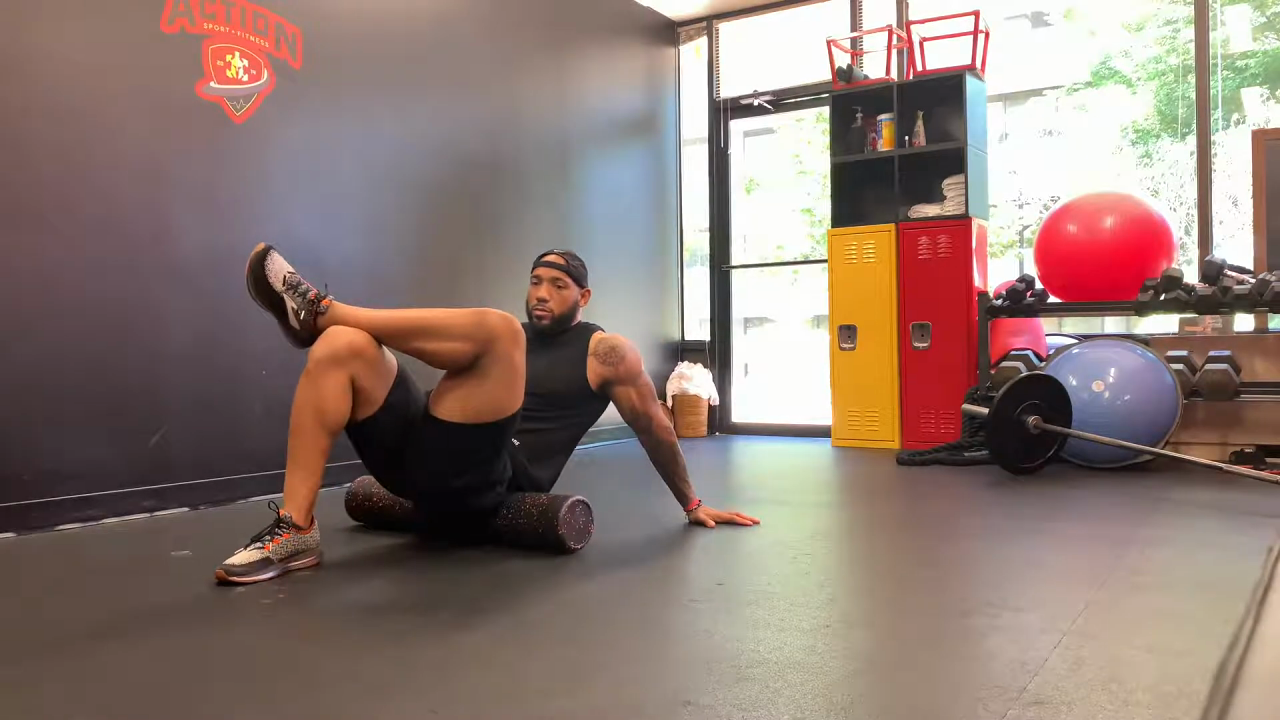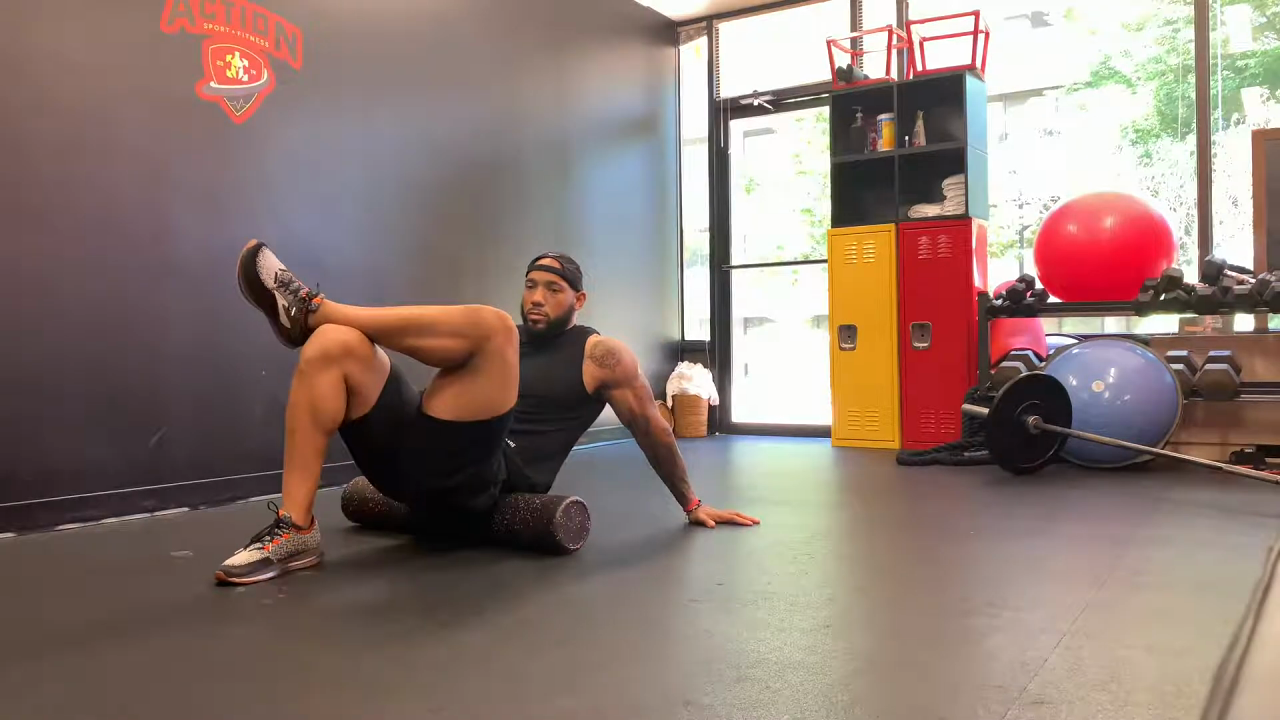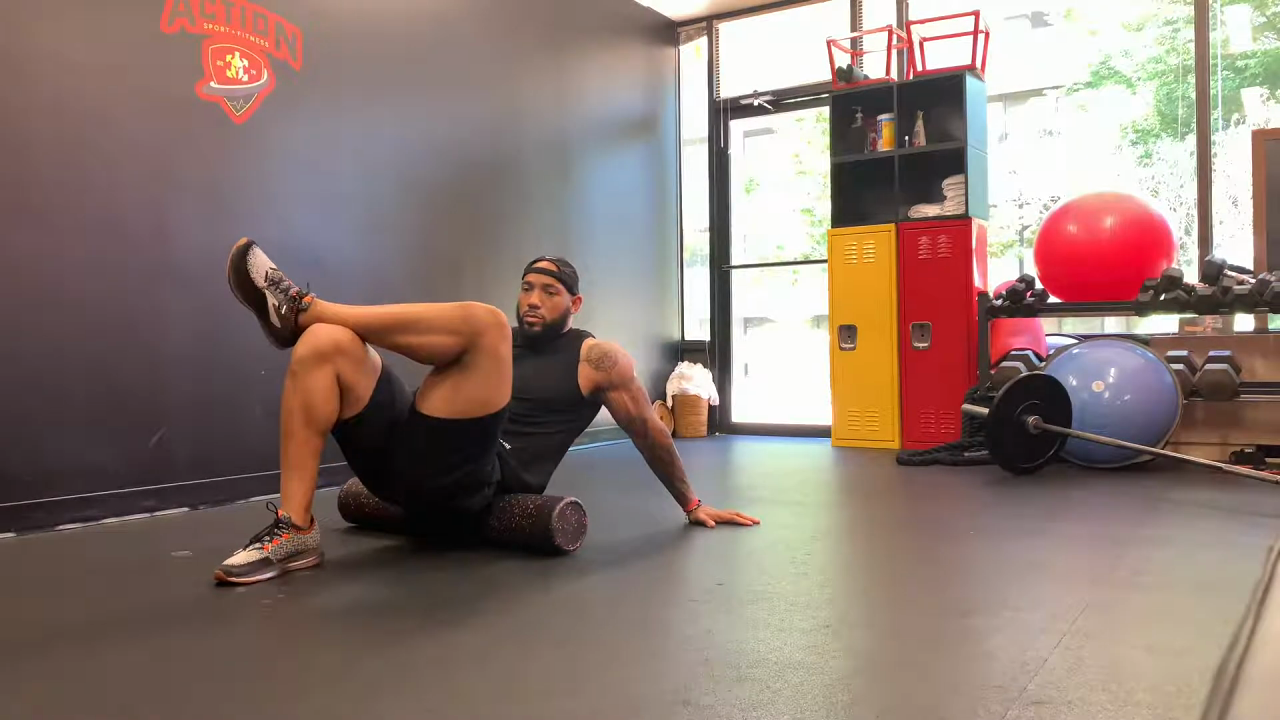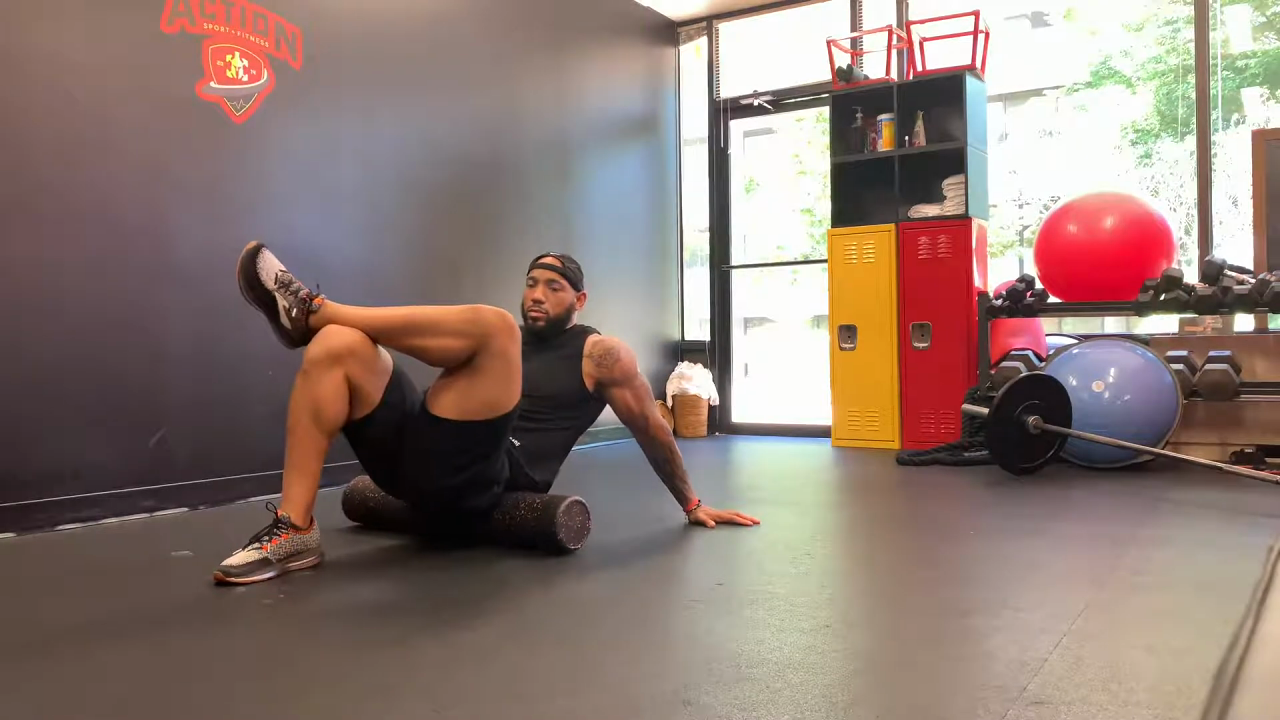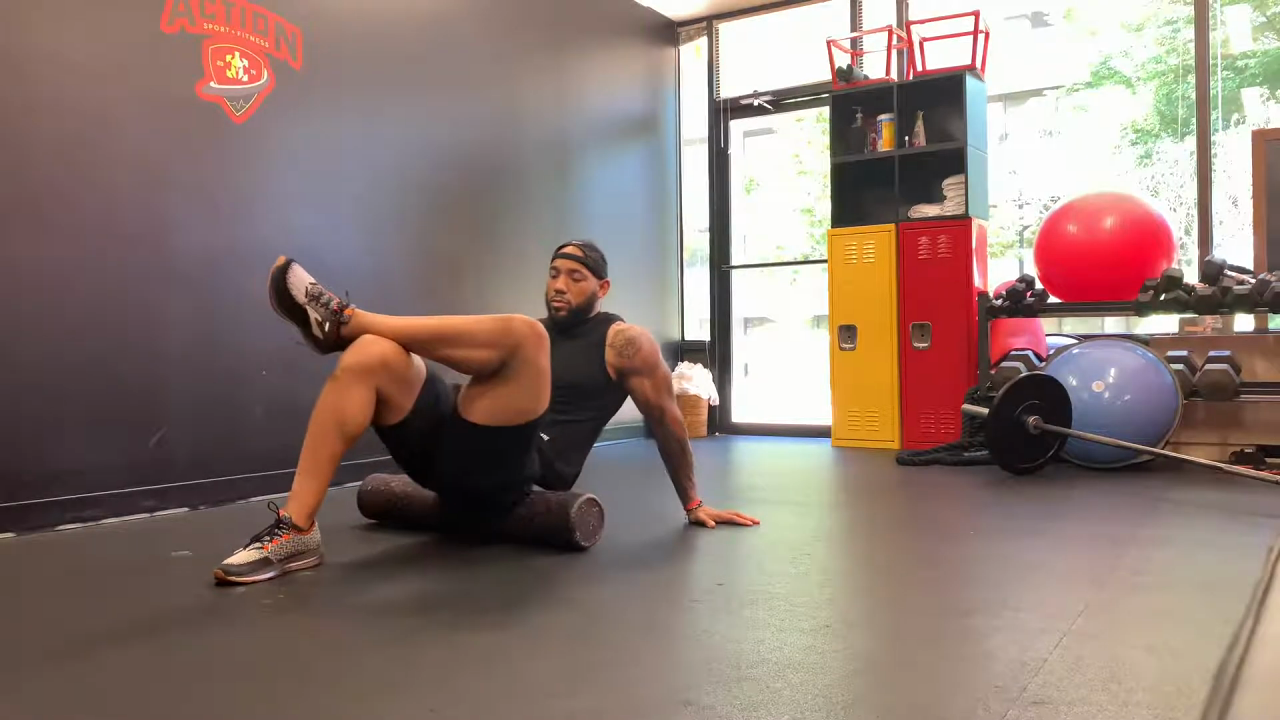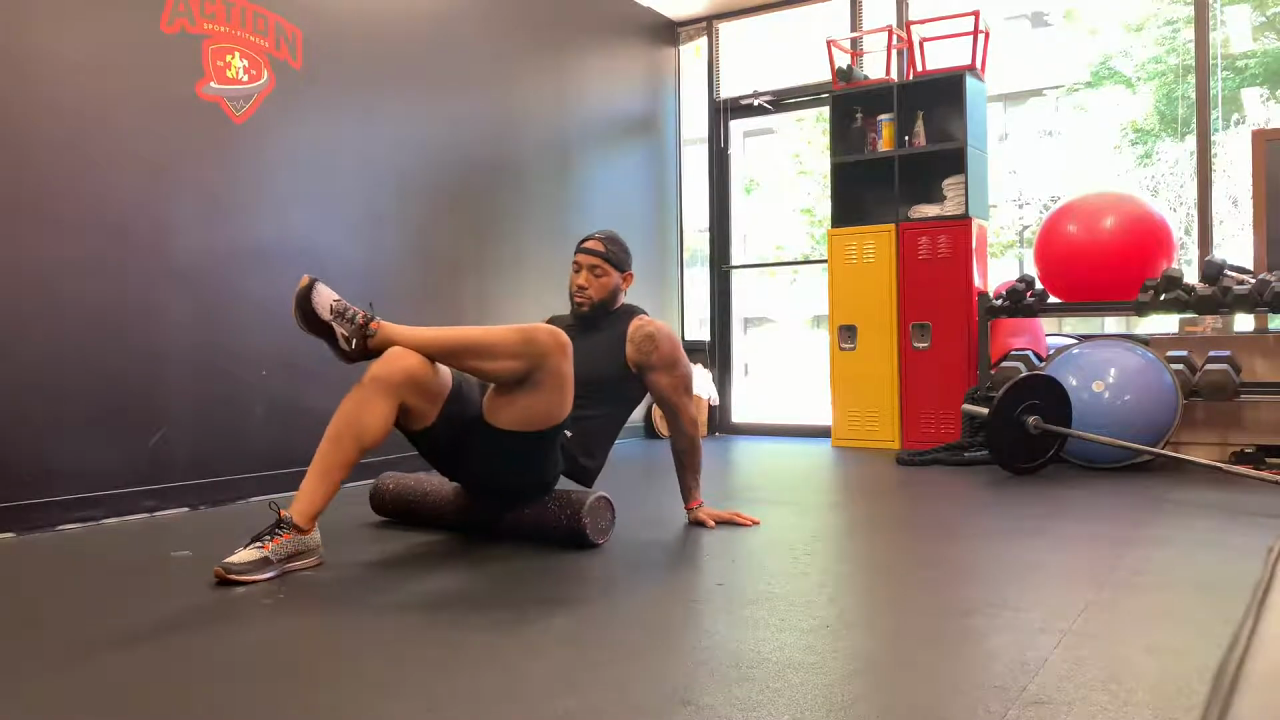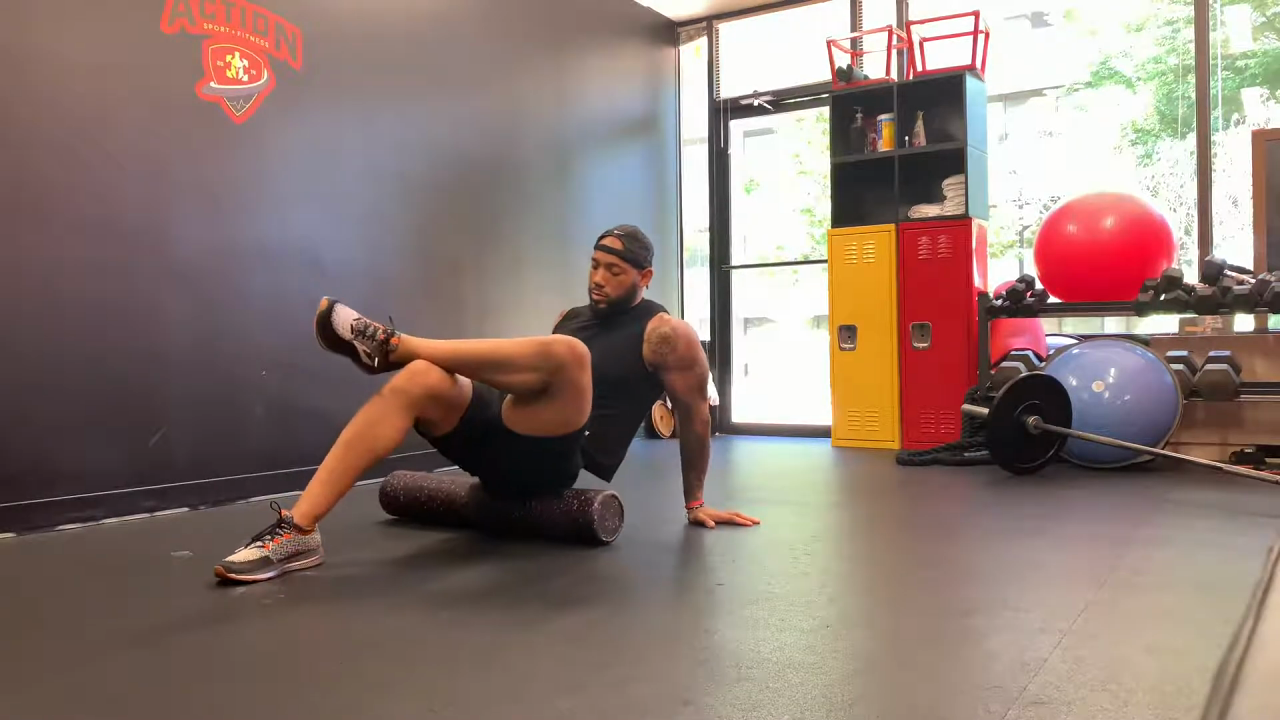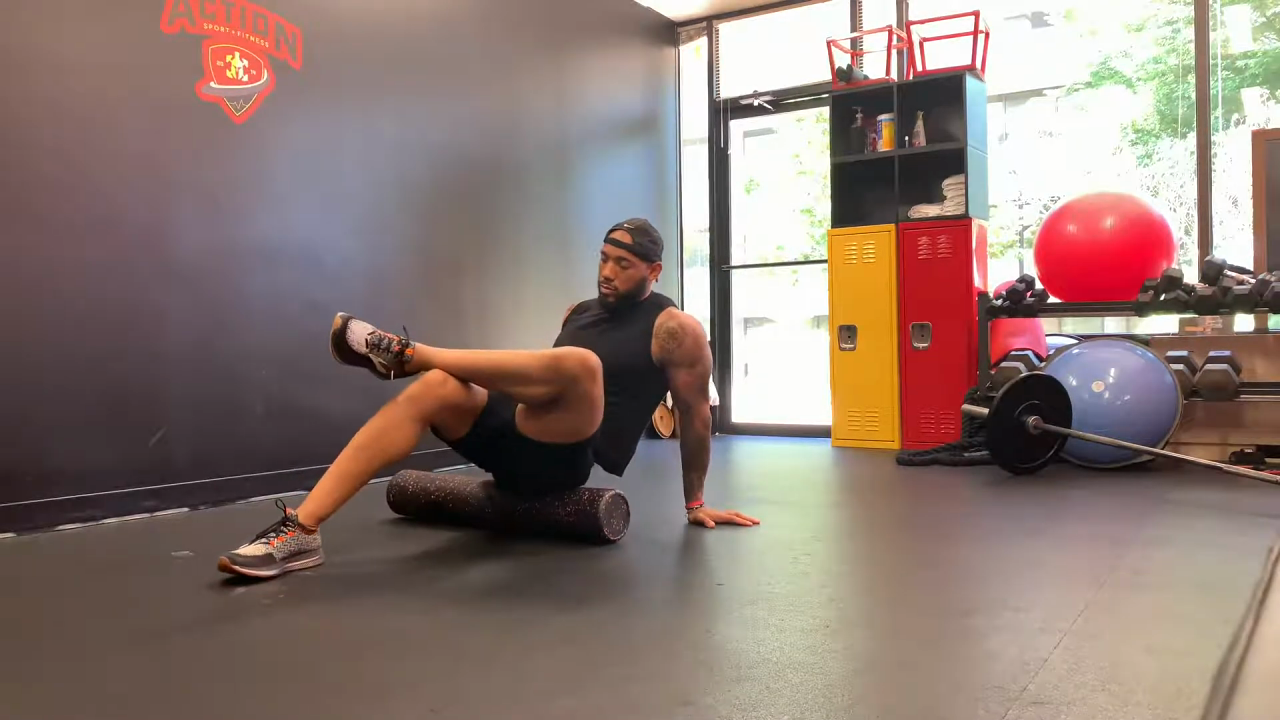
dt=0.3s
person 1, frame 1
left shoulder: (606, 352)
right shoulder: (514, 343)
left elbow: (654, 428)
left wrist: (692, 504)
left hip: (476, 474)
right hip: (422, 454)
left knee: (496, 328)
right knee: (341, 347)
left ankle: (319, 309)
right ankle: (295, 529)
person 1, frame 2
left shoulder: (602, 355)
right shoulder: (508, 344)
left elbow: (652, 429)
left wrist: (692, 504)
left hip: (472, 475)
right hip: (416, 456)
left knee: (489, 324)
right knee: (333, 346)
left ankle: (310, 309)
right ankle: (295, 530)
person 1, frame 3
left shoulder: (596, 359)
right shoulder: (502, 344)
left elbow: (649, 430)
left wrist: (692, 504)
left hip: (463, 474)
right hip: (408, 455)
left knee: (482, 321)
right knee: (323, 344)
left ankle: (300, 308)
right ankle: (294, 530)
person 1, frame 4
left shoulder: (600, 354)
right shoulder: (511, 347)
left elbow: (651, 427)
left wrist: (690, 504)
left hip: (472, 473)
right hip: (417, 455)
left knee: (491, 324)
right knee: (336, 346)
left ankle: (312, 310)
right ankle: (293, 531)
person 1, frame 5
left shoulder: (623, 342)
right shoulder: (538, 337)
left elbow: (666, 418)
left wrist: (693, 502)
left hip: (503, 469)
right hip: (451, 449)
left knee: (522, 334)
right knee: (372, 356)
left ankle: (344, 319)
right ankle: (296, 531)
person 1, frame 6
left shoulder: (645, 336)
right shoulder: (557, 323)
left elbow: (683, 415)
left wrist: (693, 502)
left hip: (530, 461)
right hip: (480, 442)
left knee: (548, 344)
right knee: (399, 368)
left ankle: (372, 330)
right ankle: (296, 530)
person 1, frame 7
left shoulder: (665, 334)
right shoulder: (572, 318)
left elbow: (694, 415)
left wrist: (695, 502)
left hip: (551, 460)
right hip: (502, 435)
left knee: (566, 352)
right knee: (419, 381)
left ankle: (393, 344)
right ankle: (298, 530)
person 1, frame 8
left shoulder: (674, 329)
right shoulder: (579, 312)
left elbow: (695, 414)
left wrist: (695, 503)
left hip: (564, 456)
right hip: (515, 432)
left knee: (580, 363)
right knee: (434, 390)
left ankle: (408, 352)
right ankle: (301, 530)
